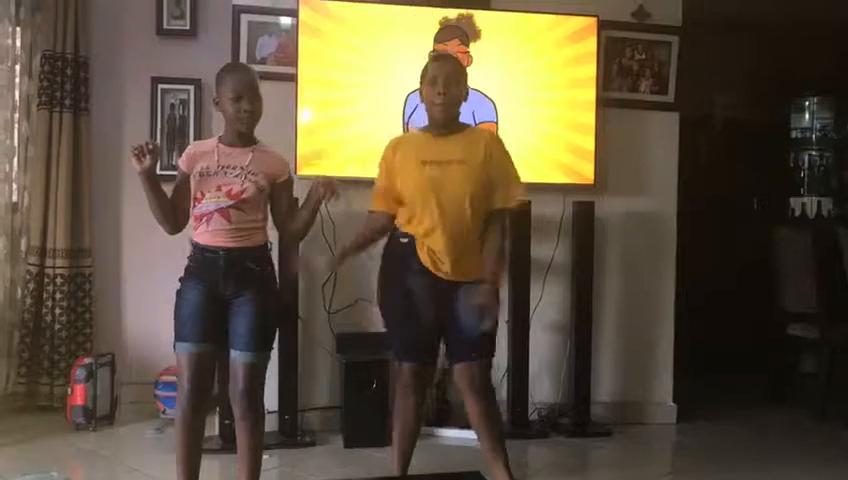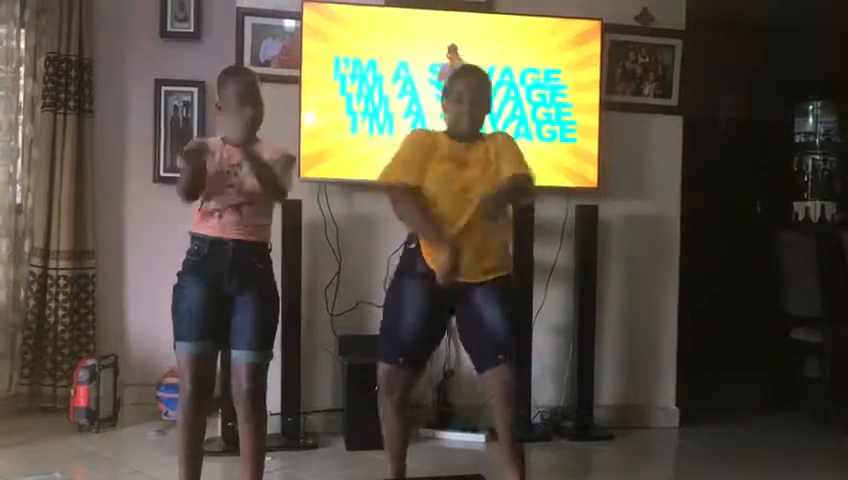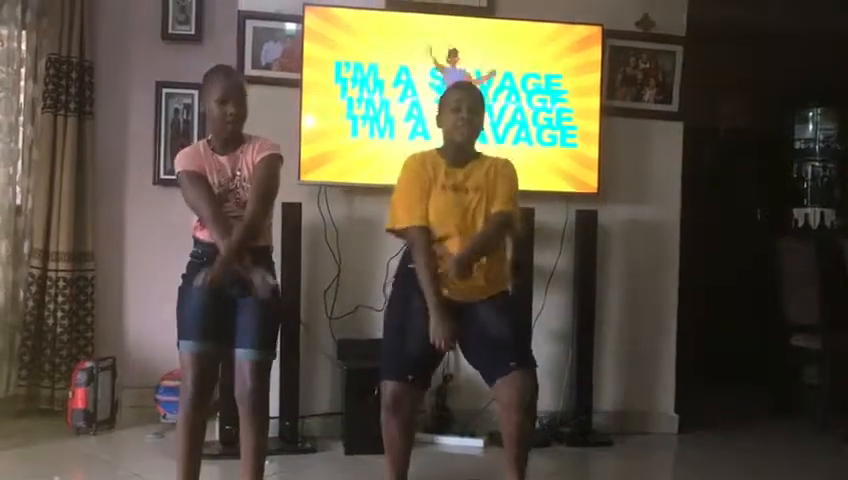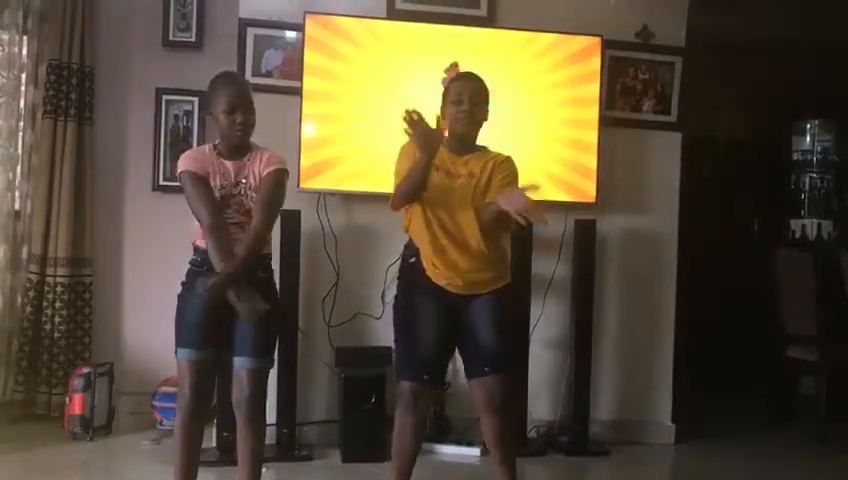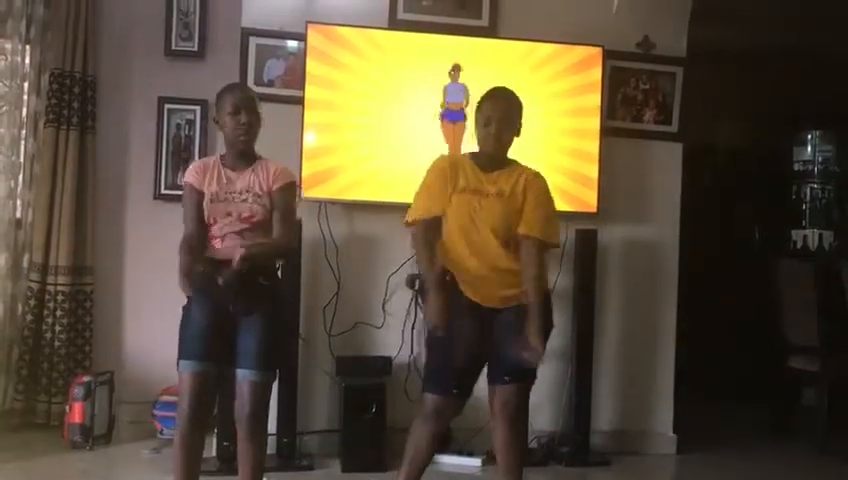
dt=0.4s
person 1, frame 1
left shoulder: (274, 164)
right shoulder: (196, 154)
left elbow: (290, 232)
right elbow: (172, 222)
left wrist: (316, 199)
right wrist: (147, 173)
left hip: (252, 273)
right hip: (201, 271)
left knee: (246, 389)
right knee: (191, 387)
person 1, frame 2
left shoulder: (274, 153)
right shoulder: (204, 147)
left elbow: (276, 190)
right elbow: (187, 191)
left wrist: (247, 149)
right wrist: (192, 162)
left hip: (253, 267)
right hip: (202, 265)
left knee: (249, 389)
right knee: (193, 387)
person 1, frame 3
left shoulder: (264, 152)
right shoulder: (190, 158)
left elbow: (256, 213)
right elbow: (213, 219)
left wrist: (226, 264)
right wrist: (241, 265)
left hip: (256, 266)
right hip: (206, 266)
left knee: (252, 390)
right knee: (194, 386)
person 1, frame 4
left shoulder: (271, 163)
right shoulder: (194, 161)
left elbow: (261, 225)
right elbow: (212, 225)
left wrist: (230, 273)
right wrist: (228, 286)
left hip: (256, 278)
right hip: (206, 277)
left knee: (249, 397)
right knee: (193, 393)
person 1, frame 5
left shoulder: (278, 176)
right shoulder: (200, 171)
left elbow: (284, 238)
right elbow: (192, 237)
left wrist: (252, 253)
right wrist: (185, 268)
left hip: (259, 289)
right hip: (209, 288)
left knee: (252, 410)
right knee: (192, 404)
person 2, frame 1
left shoulder: (487, 144)
right shoulder: (400, 149)
left elbow: (499, 218)
right elbow: (383, 217)
left wrist: (491, 280)
right wrist: (340, 255)
left hip: (471, 277)
right hip: (412, 270)
left knee: (476, 376)
right knee: (412, 374)
person 2, frame 2
left shoulder: (501, 145)
right shoulder: (421, 142)
left elbow: (522, 185)
right elbow: (399, 194)
left wrist: (495, 198)
right wrist: (439, 245)
left hip: (487, 278)
right hip: (423, 272)
left knee: (505, 381)
right knee: (391, 378)
person 2, frame 3
left shoulder: (500, 170)
right shoulder: (419, 166)
left elbow: (500, 224)
right elbow: (417, 239)
left wrist: (468, 256)
right wrist: (437, 308)
left hip: (485, 295)
right hip: (423, 290)
left knee: (522, 389)
right knee: (396, 395)
person 2, frame 4
left shoulder: (500, 164)
right shoulder: (417, 150)
left elbow: (493, 221)
right elbow: (402, 197)
left wrist: (504, 206)
right wrist: (425, 155)
left hip: (487, 288)
right hip: (426, 283)
left knee: (492, 396)
right knee: (414, 391)
person 2, frame 5
left shoulder: (530, 183)
right shoulder: (446, 170)
left elbow: (532, 251)
right elbow: (423, 234)
left wrist: (535, 321)
right wrist: (435, 291)
left hip: (517, 306)
right hip: (461, 301)
left knee: (508, 407)
right knee: (437, 406)
